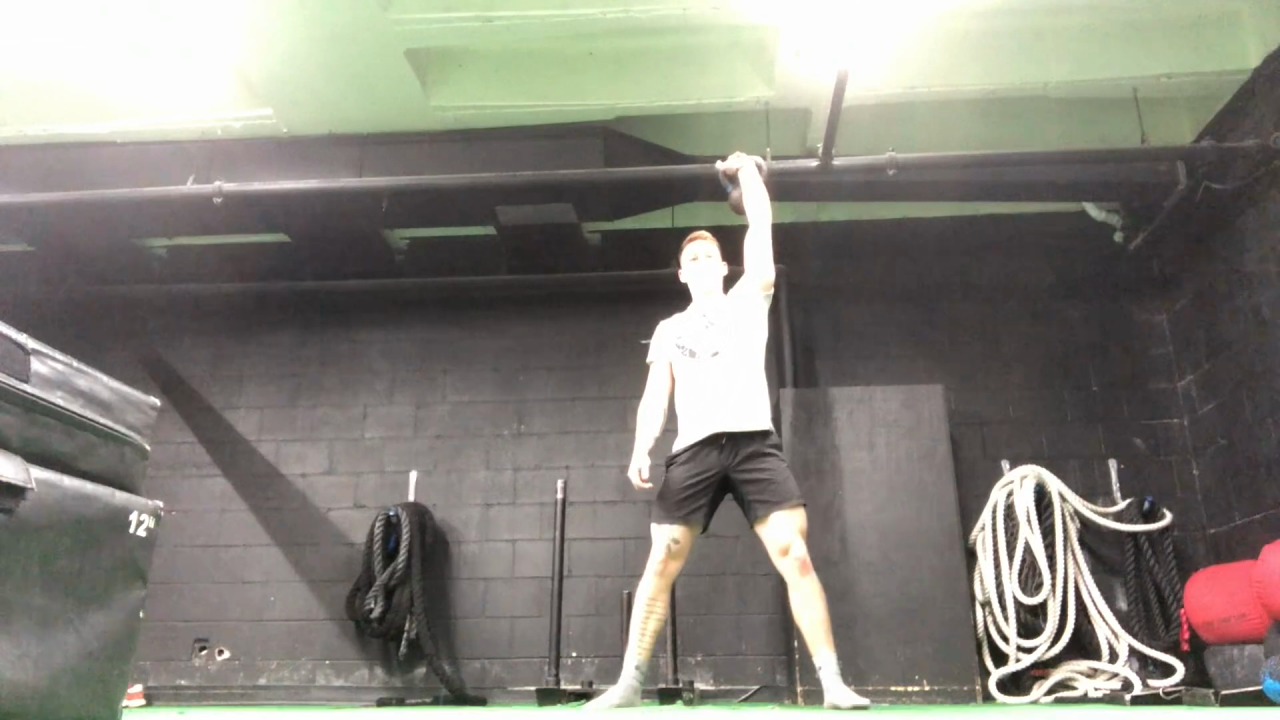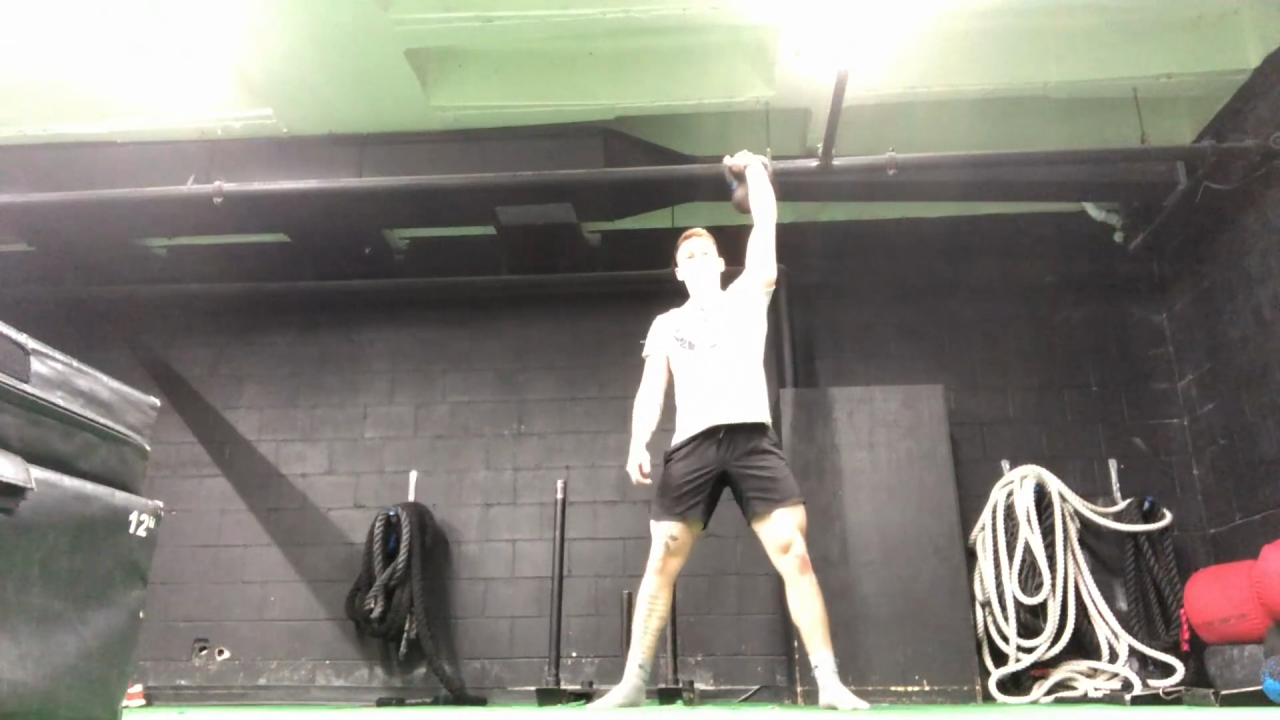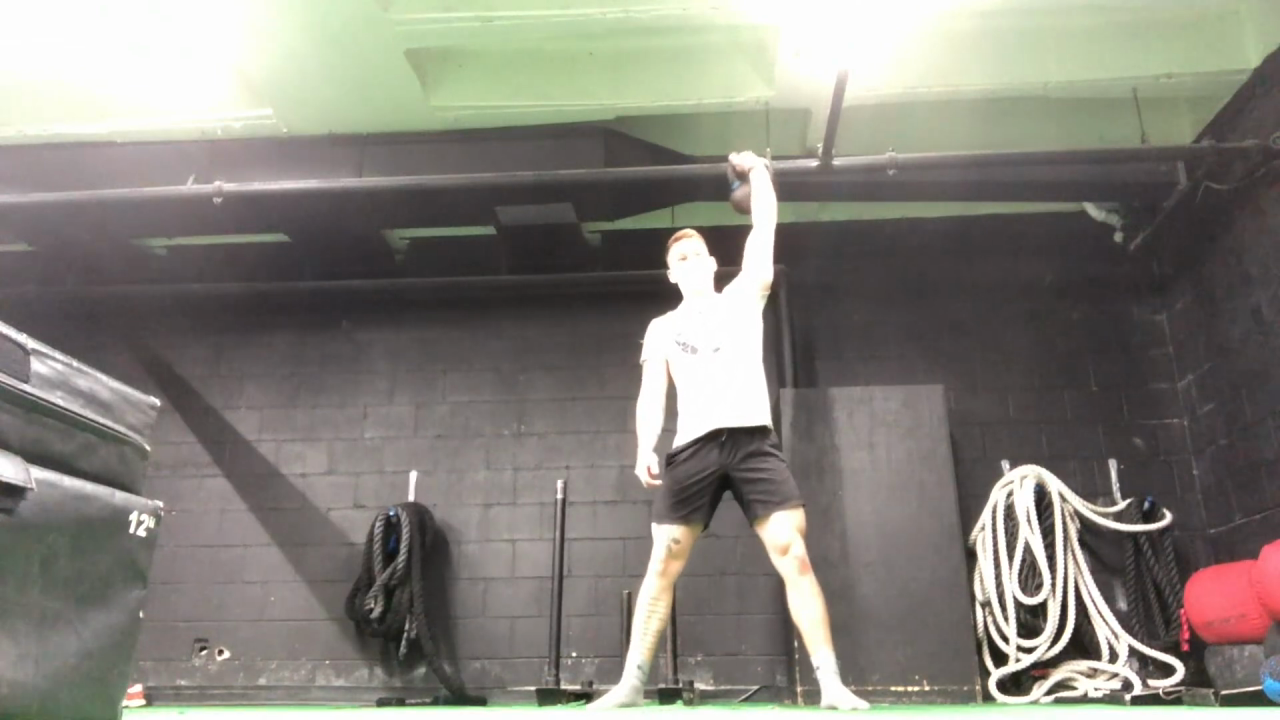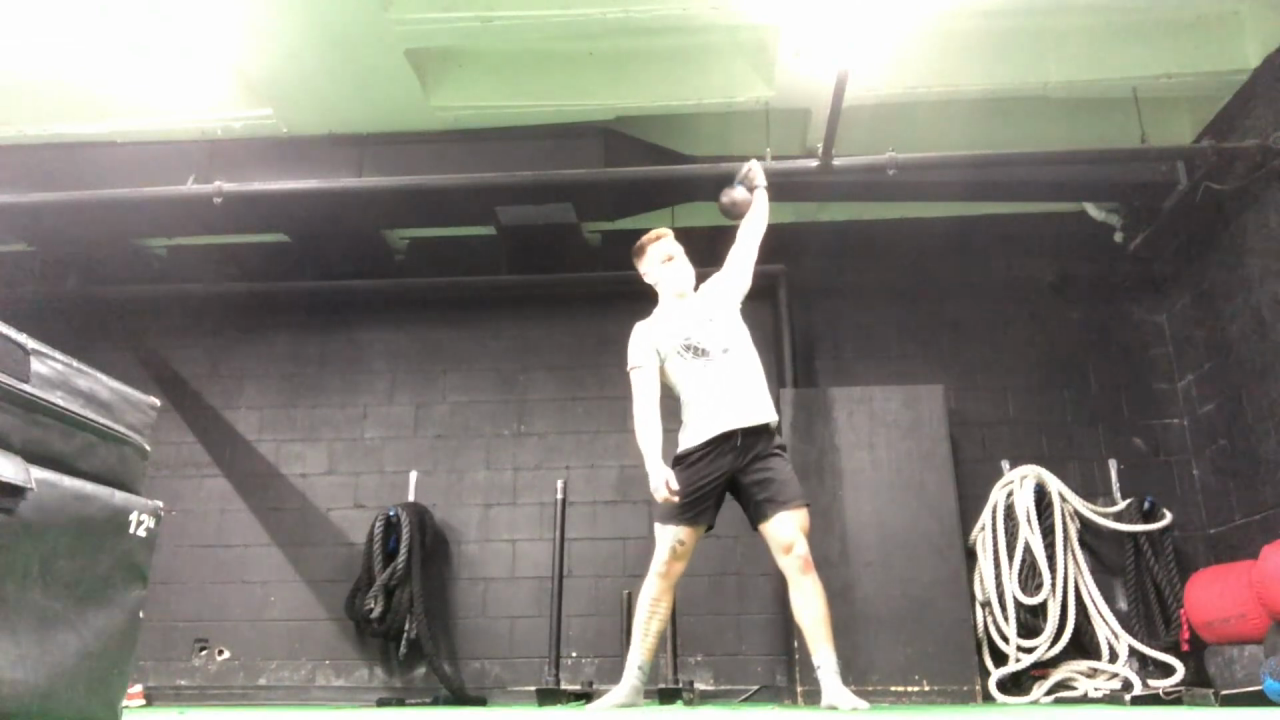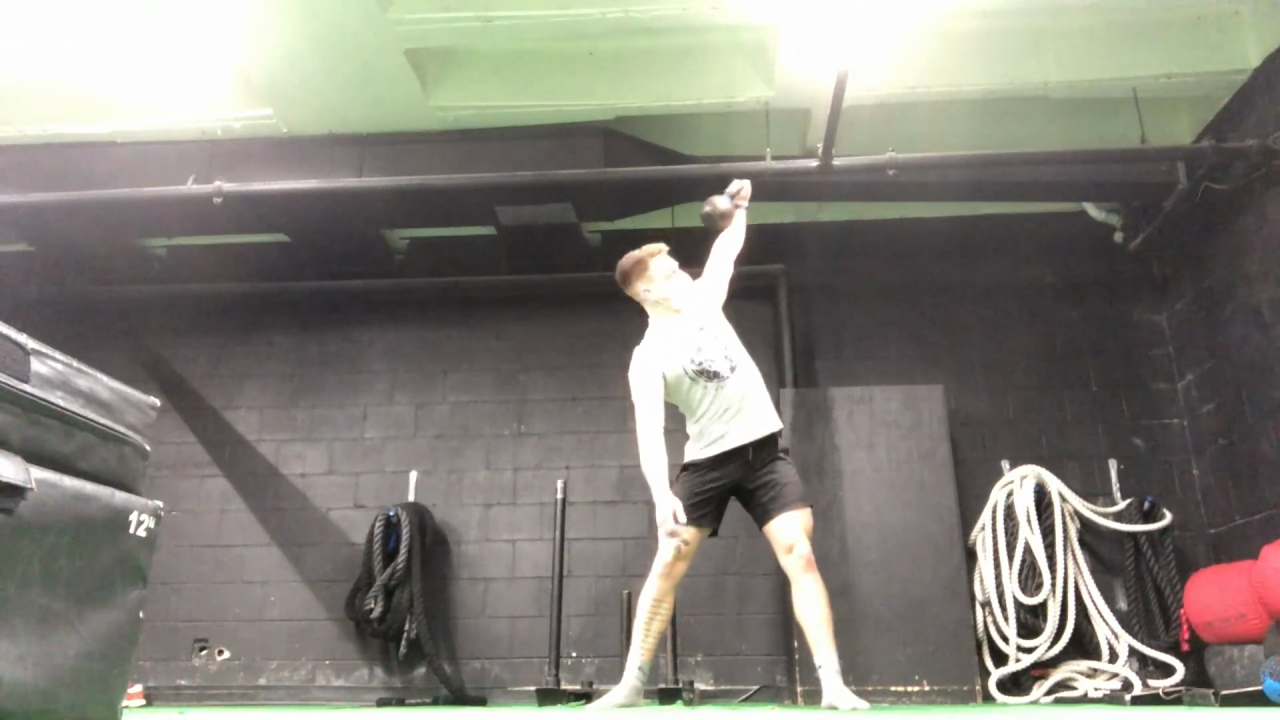
dt=0.5s
person 1, frame 1
left shoulder: (749, 301)
right shoulder: (669, 329)
left elbow: (760, 226)
right elbow: (655, 396)
left wrist: (745, 168)
right wrist: (641, 450)
left hip: (754, 443)
right hip: (694, 450)
left knee: (796, 557)
right knee: (661, 564)
left ankle: (833, 683)
right ankle: (629, 684)
person 1, frame 2
left shoulder: (748, 296)
right shoulder: (665, 324)
left elbow: (765, 225)
right elbow: (651, 390)
left wrist: (752, 167)
right wrist: (638, 444)
left hip: (752, 438)
right hip: (692, 444)
left knee: (794, 554)
right knee: (662, 562)
left ankle: (829, 683)
right ankle: (633, 682)
person 1, frame 3
left shoulder: (743, 299)
right shoulder: (661, 328)
left elbow: (764, 229)
right elbow: (651, 393)
left wrist: (756, 170)
right wrist: (645, 447)
left hip: (753, 441)
right hip: (693, 448)
left knee: (794, 556)
right knee: (663, 564)
left ankle: (831, 684)
right ankle: (631, 684)
person 1, frame 4
left shoulder: (719, 294)
right shoulder: (647, 333)
left elbow: (750, 236)
right elbow: (645, 404)
left wrist: (758, 190)
right wrist: (654, 464)
left hip: (759, 441)
right hip: (700, 450)
left knee: (797, 556)
right knee: (666, 564)
left ankle: (832, 684)
right ankle: (632, 683)
person 1, frame 5
left shoulder: (701, 301)
right shoulder: (649, 357)
left elbow: (727, 248)
right elbow: (649, 429)
left wrist: (738, 207)
right wrist: (662, 493)
left hip: (765, 449)
right hip: (708, 460)
left knee: (800, 555)
right knee: (668, 563)
left ankle: (833, 685)
right ankle: (632, 684)
